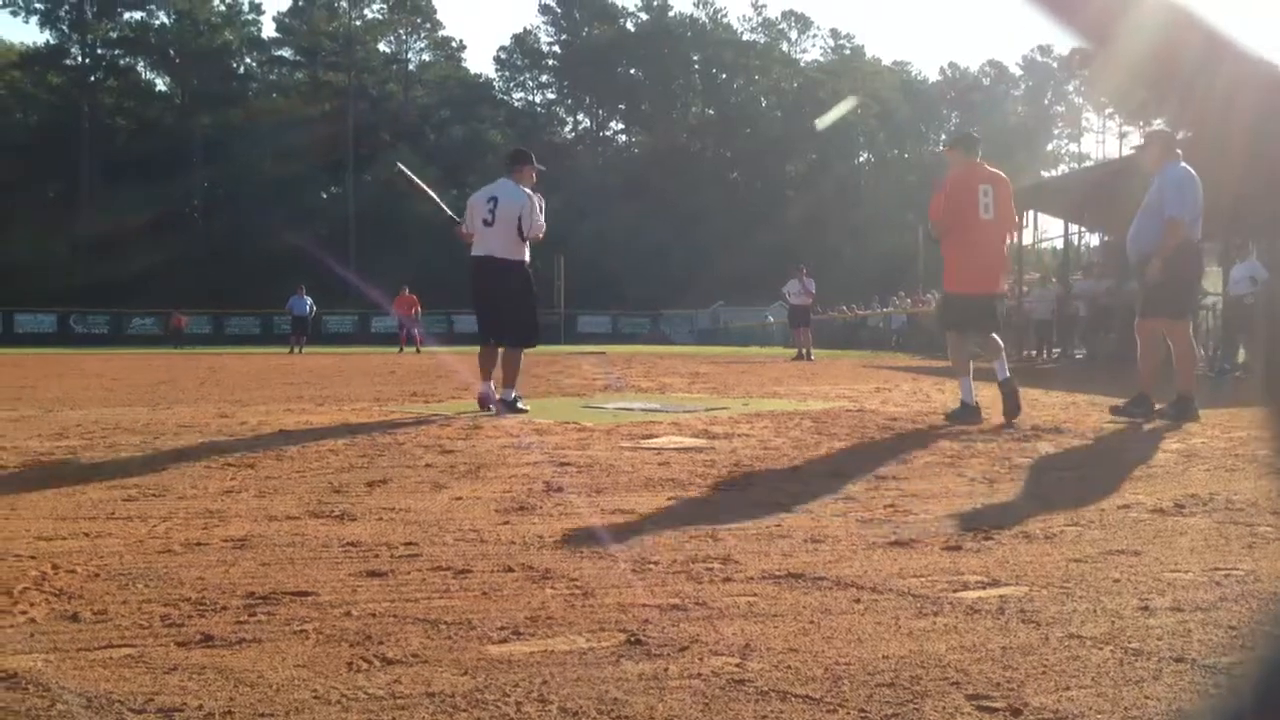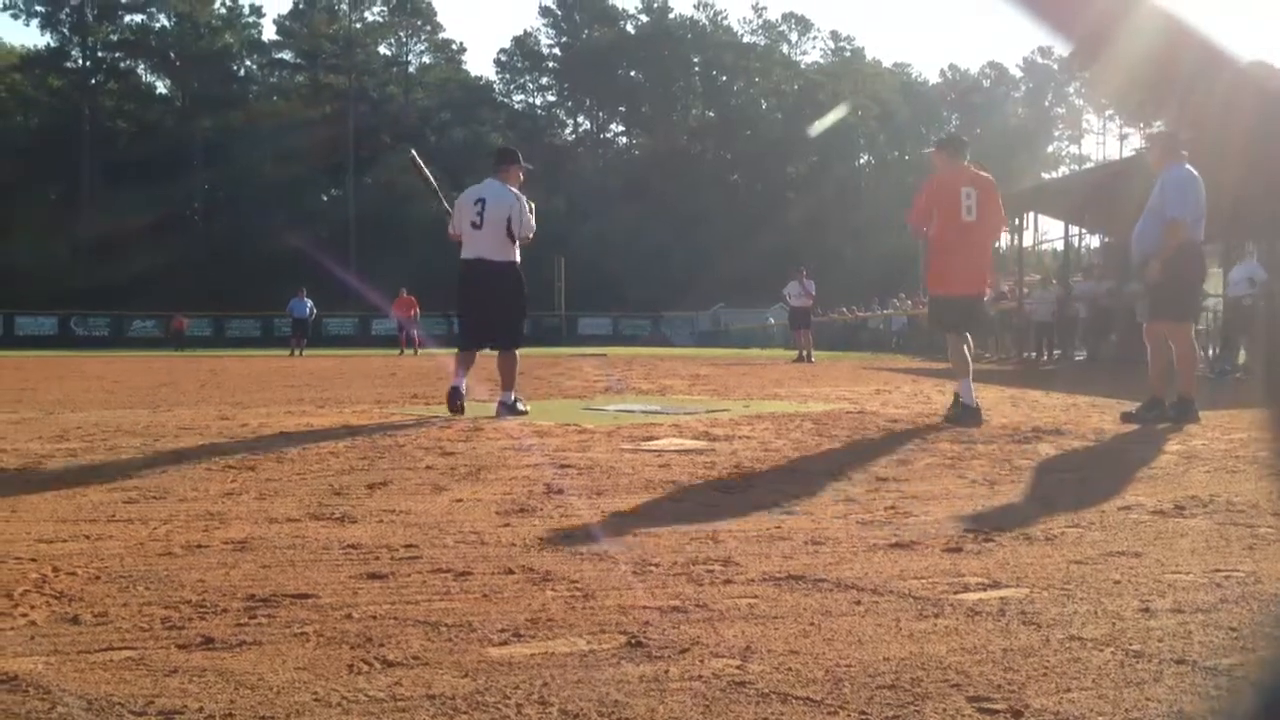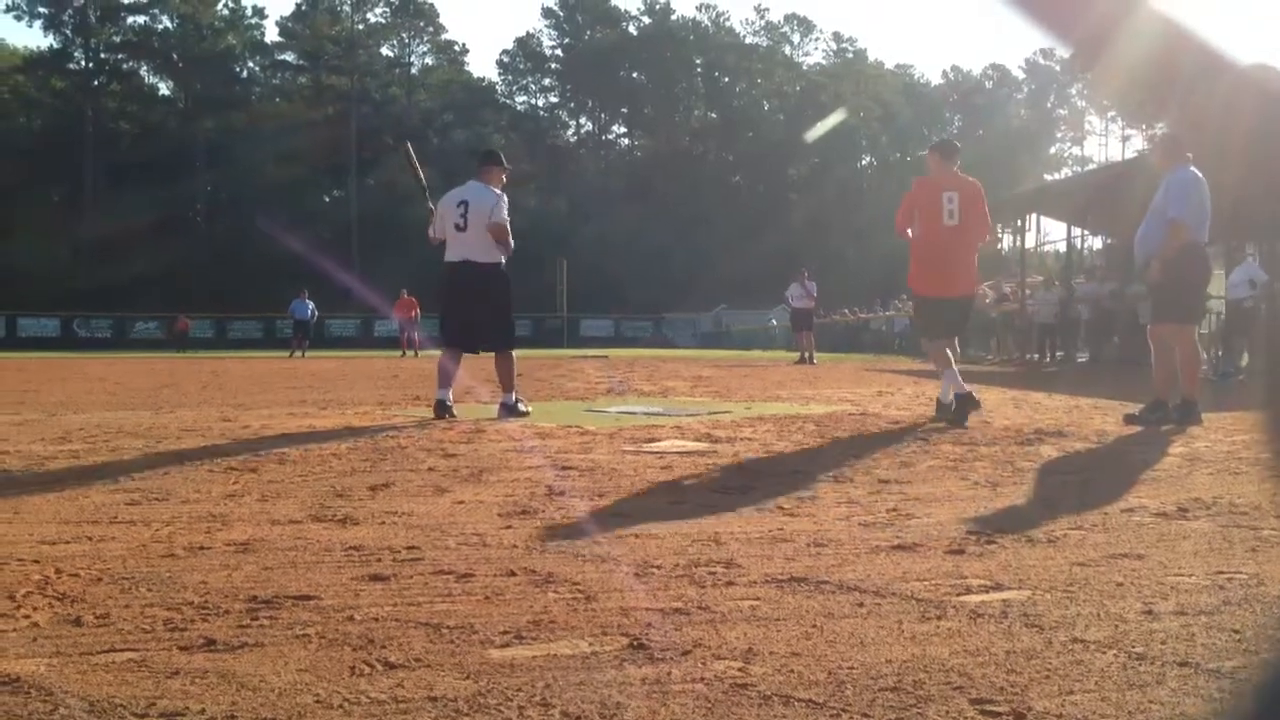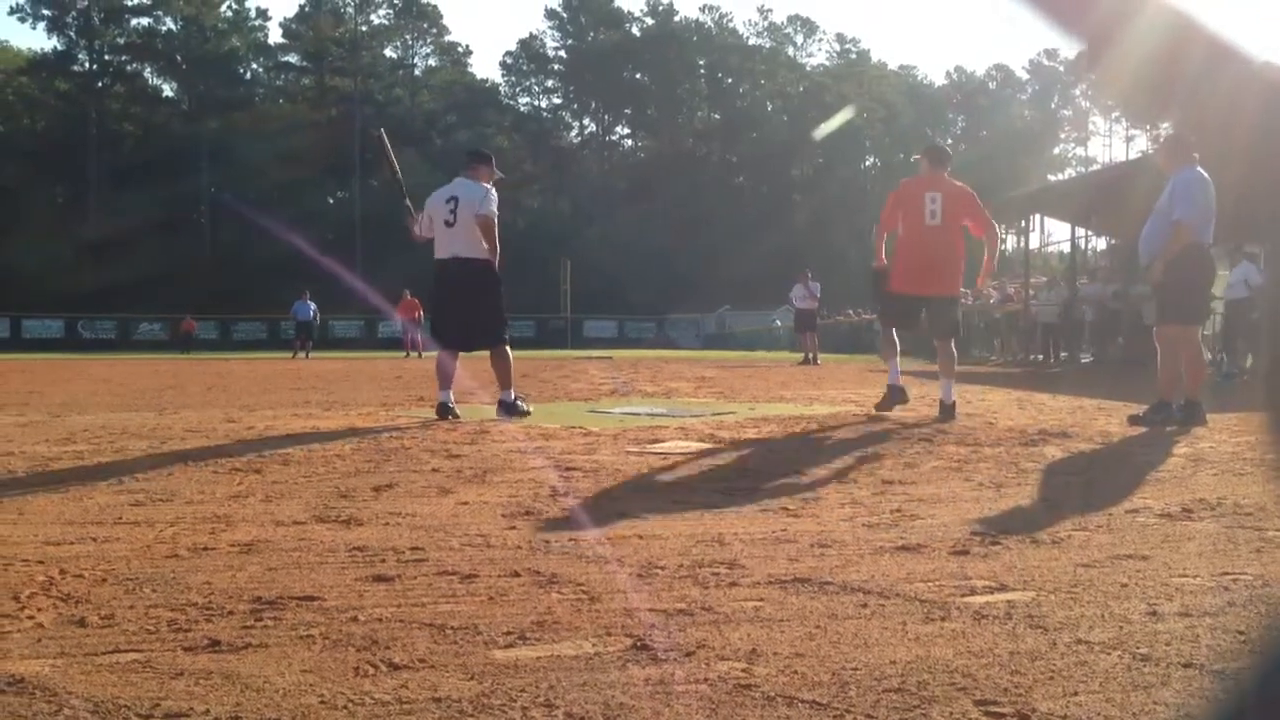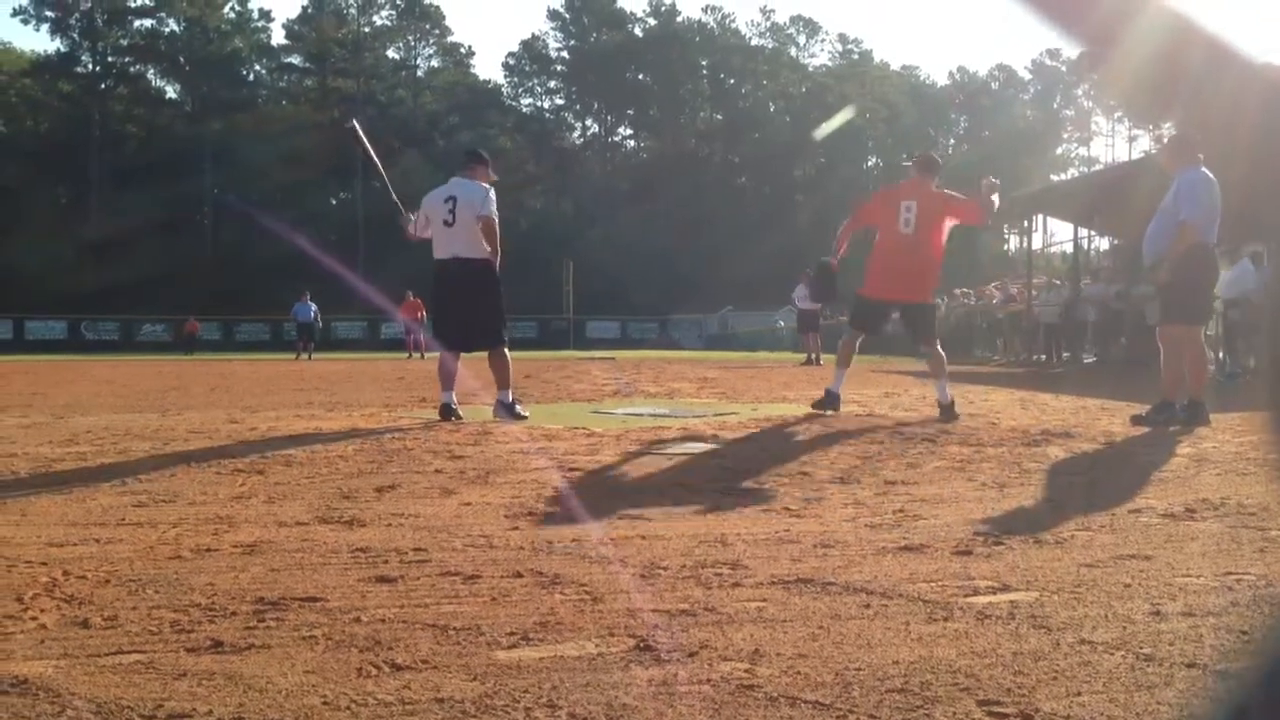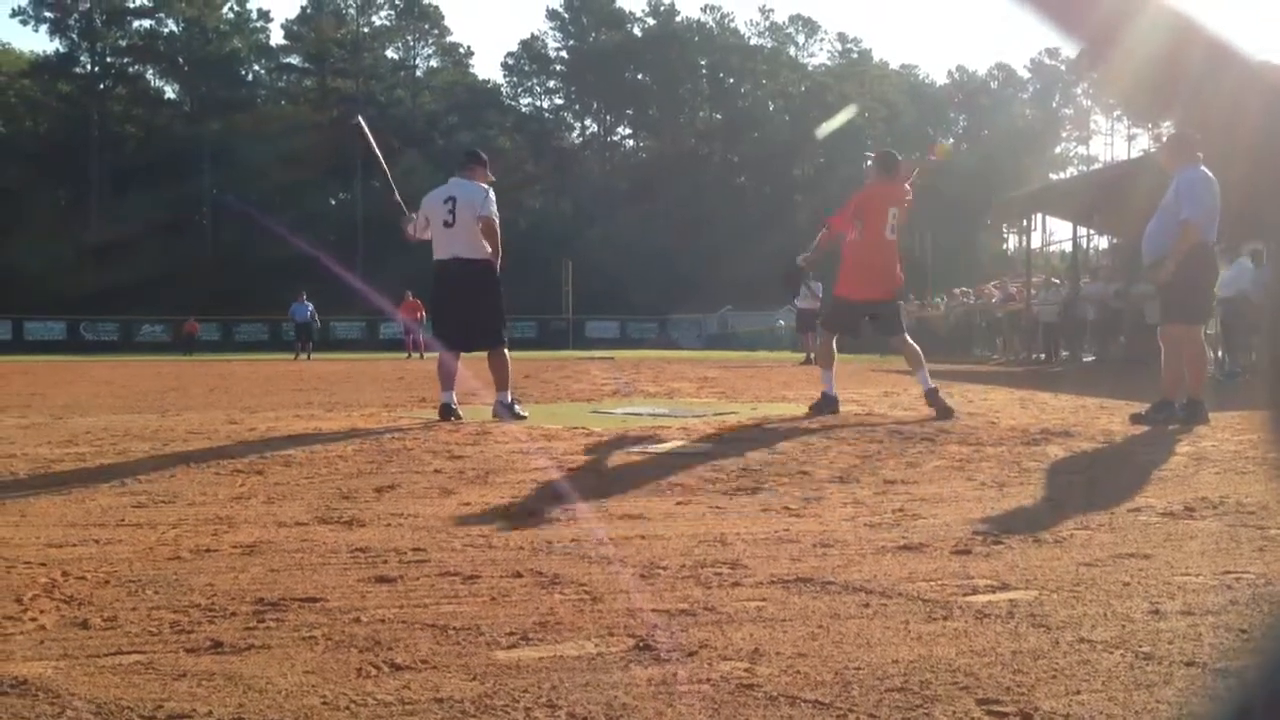
dt=0.2s
person 1, frame 1
left shoulder: (1175, 175)
right shoulder: (1168, 177)
left elbow: (1177, 223)
left wrist: (1158, 260)
right wrist: (1154, 261)
left hip: (1172, 262)
right hip: (1166, 264)
left knee: (1163, 330)
right knee: (1161, 331)
left ankle: (1167, 401)
person 1, frame 2
left shoulder: (1178, 177)
right shoulder: (1173, 178)
left elbow: (1178, 224)
left wrist: (1157, 261)
right wrist: (1155, 262)
left hip: (1175, 263)
right hip: (1170, 265)
left knee: (1171, 332)
right knee: (1163, 333)
left ankle: (1176, 403)
right ankle: (1166, 403)
person 1, frame 3
left shoulder: (1182, 179)
right shoulder: (1178, 180)
left elbow: (1180, 226)
left wrist: (1158, 262)
right wrist: (1157, 263)
left hip: (1179, 265)
right hip: (1173, 267)
left knee: (1176, 335)
right knee: (1165, 335)
left ankle: (1182, 405)
right ankle: (1167, 404)
person 1, frame 4
left shoulder: (1188, 179)
right shoulder: (1183, 180)
left elbow: (1184, 227)
left wrist: (1160, 262)
right wrist: (1160, 264)
left hip: (1183, 266)
right hip: (1176, 267)
left knee: (1181, 335)
right knee: (1169, 336)
left ankle: (1188, 406)
right ankle: (1168, 405)
person 1, frame 5
left shoulder: (1194, 179)
right shoulder: (1186, 180)
left elbow: (1190, 227)
left wrist: (1167, 264)
right wrist: (1165, 266)
left hip: (1186, 266)
right hip: (1179, 268)
left knee: (1186, 335)
right knee: (1170, 336)
left ankle: (1194, 406)
right ankle: (1169, 405)
person 1, frame 6
left shoulder: (1194, 178)
right shoulder: (1184, 180)
left elbow: (1192, 226)
left wrist: (1170, 263)
right wrist: (1166, 265)
left hip: (1186, 266)
right hip: (1177, 268)
left knee: (1186, 334)
right knee: (1171, 336)
left ankle: (1193, 405)
right ankle: (1168, 404)
person 2, frame 1
left shoulder: (953, 180)
right shoulder: (1000, 181)
left elbow: (937, 226)
right elbow: (1011, 225)
left wrist: (943, 234)
left hip: (960, 274)
right hip: (992, 273)
left knee: (956, 336)
right knee: (987, 332)
left ankle: (969, 405)
right ankle: (1005, 380)
person 2, frame 2
left shoulder: (936, 183)
right shoulder: (986, 182)
left elbow: (916, 225)
right elbow: (998, 227)
left hip: (946, 274)
right hip: (977, 274)
left knee: (954, 338)
right knee: (961, 333)
left ankle: (969, 405)
right ankle: (962, 395)
person 2, frame 3
left shoulder: (920, 186)
right shoulder: (973, 188)
left elbow: (902, 228)
right elbow: (984, 233)
left hip: (927, 278)
right hip: (961, 279)
left knee: (932, 341)
right knee: (948, 338)
left ankle: (963, 396)
right ankle: (946, 401)
person 2, frame 4
left shoulder: (906, 188)
right shoulder: (963, 193)
left elbow: (883, 227)
right elbow: (989, 231)
left wrist: (879, 260)
right wrist: (988, 266)
left hip: (906, 277)
right hip: (946, 281)
left knee: (888, 328)
right knee: (944, 341)
left ankle: (896, 386)
right ankle: (947, 402)
person 2, frame 5
left shoulder: (889, 194)
right shoulder: (945, 201)
left elbow: (854, 222)
right elbow: (985, 211)
left wrist: (834, 255)
right wrist: (991, 191)
left hip: (879, 283)
right hip: (919, 288)
left knee: (853, 333)
right knee: (929, 344)
left ankle: (833, 395)
right ankle: (946, 403)
person 2, frame 6
left shoulder: (866, 195)
right shoulder: (902, 195)
left elbow: (835, 230)
left wrist: (810, 254)
left hip: (853, 284)
right hip: (887, 284)
left knee: (827, 334)
right knee: (900, 339)
left ankle: (829, 397)
right ankle: (931, 393)
person 3, frame 1
left shoulder: (479, 195)
right shoulder: (525, 197)
left elbow: (466, 234)
right elbow: (534, 235)
right wrist: (540, 210)
left hip: (481, 268)
right hip: (512, 271)
left knee: (489, 336)
right knee: (516, 339)
left ankle: (486, 392)
right ankle: (507, 398)
person 3, frame 2
left shoulder: (466, 196)
right shoulder: (513, 197)
left elbow: (454, 235)
right elbow: (525, 236)
right wrist: (531, 215)
left hip: (470, 271)
right hip: (503, 273)
left knee: (469, 338)
right knee: (509, 341)
left ankle: (457, 386)
right ankle: (508, 400)
person 3, frame 3
left shoulder: (448, 199)
right shoulder: (494, 196)
left elbow: (435, 237)
right elbow: (497, 227)
left wrist: (455, 232)
right wrist: (508, 245)
left hip: (455, 274)
right hip: (488, 274)
left knee: (453, 342)
right knee: (503, 342)
left ankle: (443, 398)
right ankle: (509, 401)
person 3, frame 4
left shoulder: (436, 197)
right shoulder: (483, 192)
left elbow: (420, 235)
right elbow: (485, 220)
left wrist: (415, 223)
right wrist: (494, 251)
left hip: (445, 271)
right hip: (478, 270)
left knee: (447, 342)
right knee: (497, 339)
left ankle: (445, 400)
right ankle: (508, 399)
person 3, frame 5
left shoulder: (432, 197)
right shoulder: (481, 191)
left elbow: (415, 234)
right elbow: (488, 222)
left wrist: (409, 222)
right wrist: (495, 253)
left hip: (444, 271)
right hip: (478, 270)
left knee: (449, 343)
right knee: (496, 340)
left ankle: (448, 402)
right ankle: (505, 401)
person 3, frame 6
left shoulder: (431, 198)
right shoulder: (481, 192)
left elbow: (414, 235)
right elbow: (488, 223)
left wrist: (409, 222)
right wrist: (497, 255)
left hip: (444, 272)
right hip: (478, 271)
left knee: (448, 343)
right knee: (496, 340)
left ankle: (447, 402)
right ankle: (504, 401)
